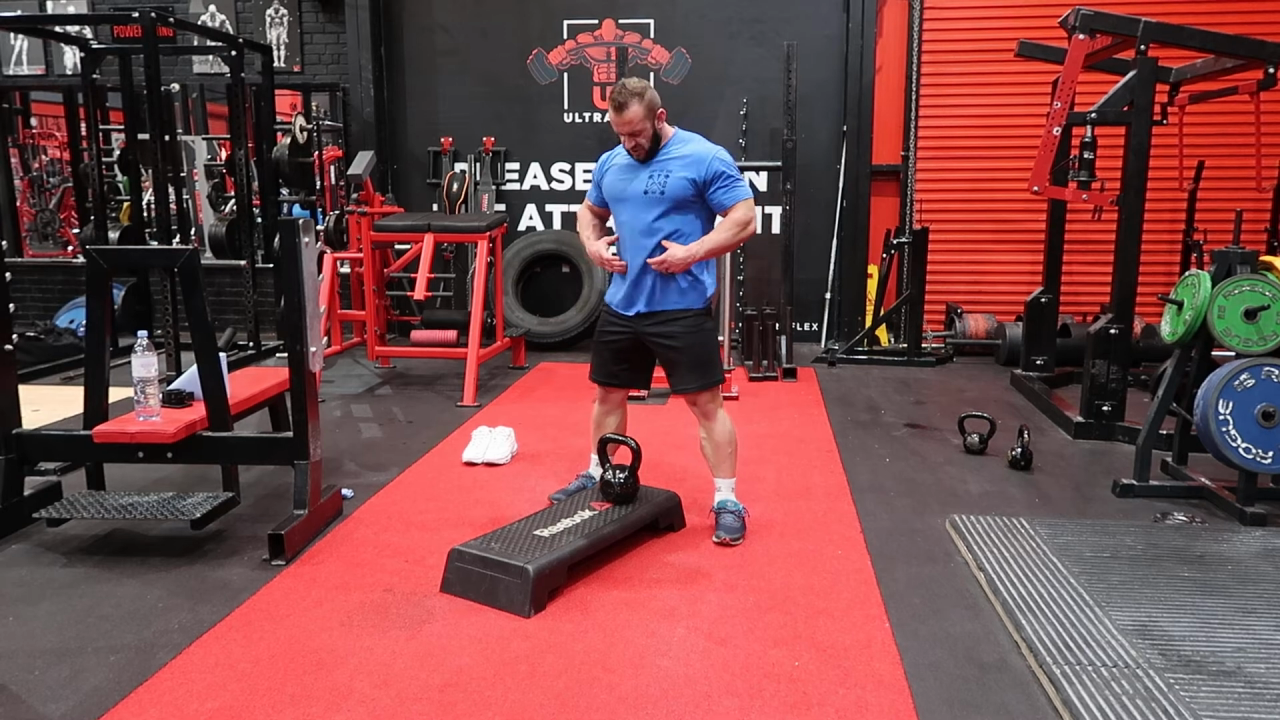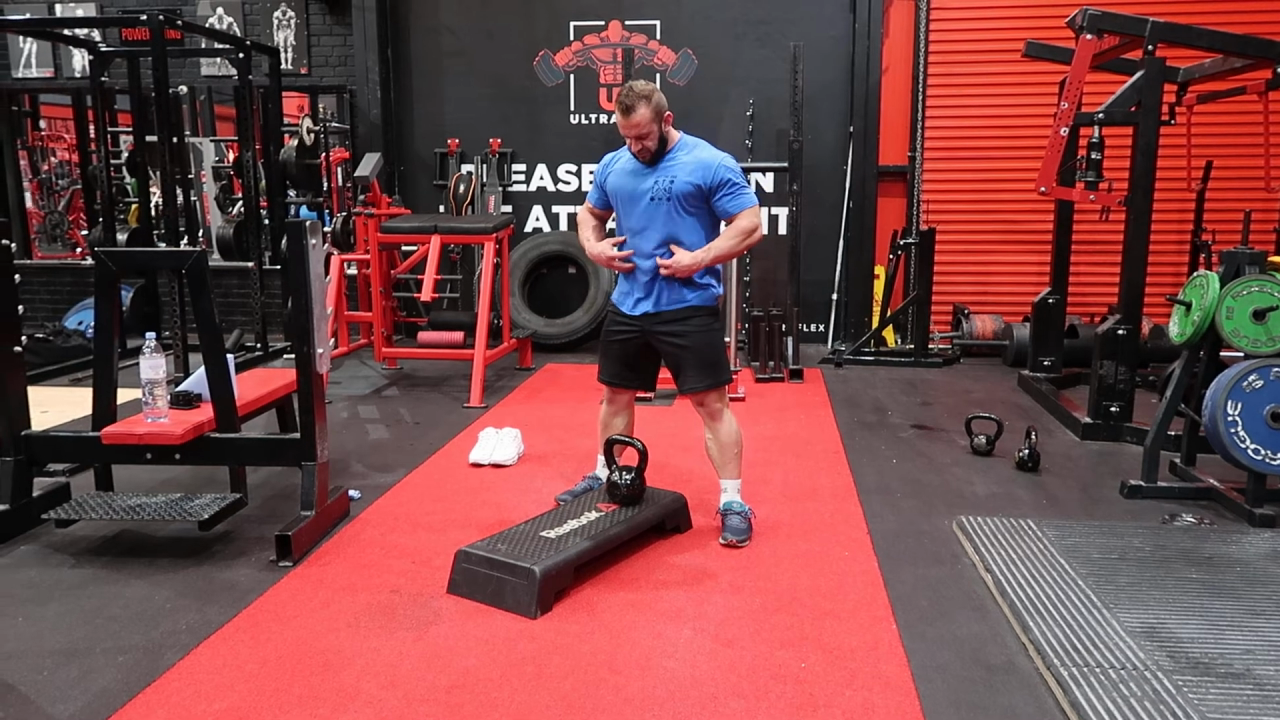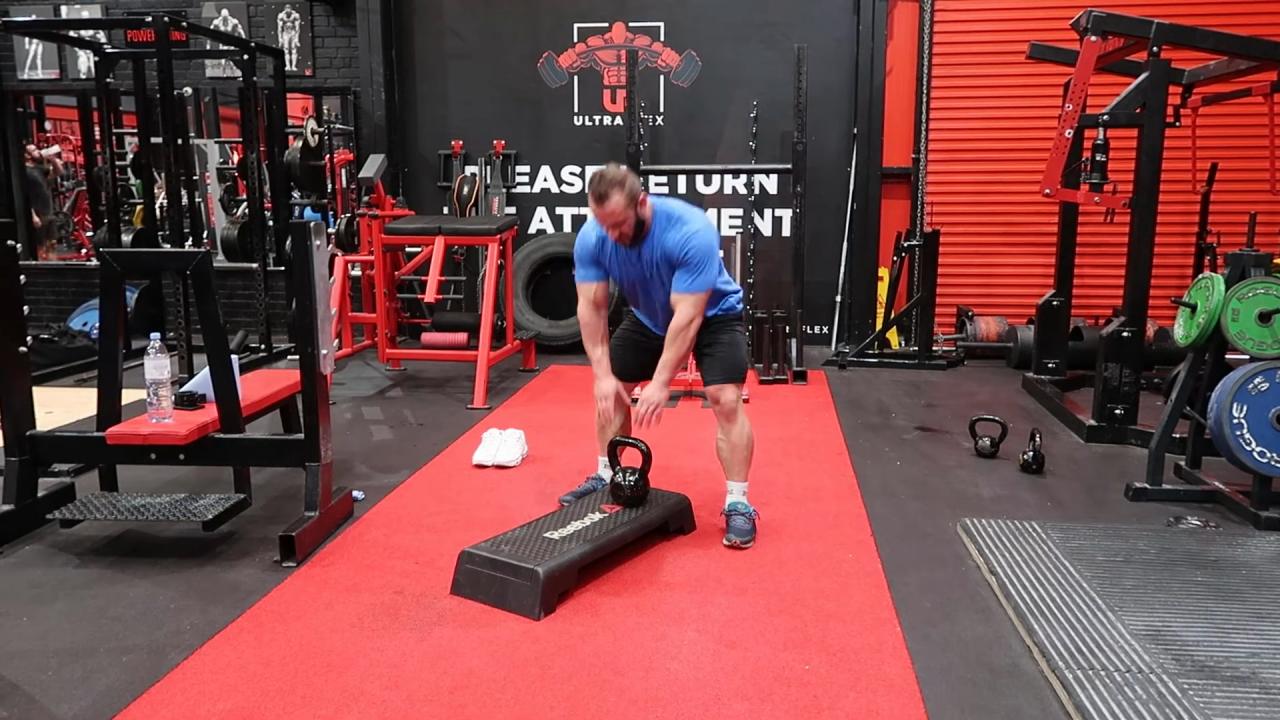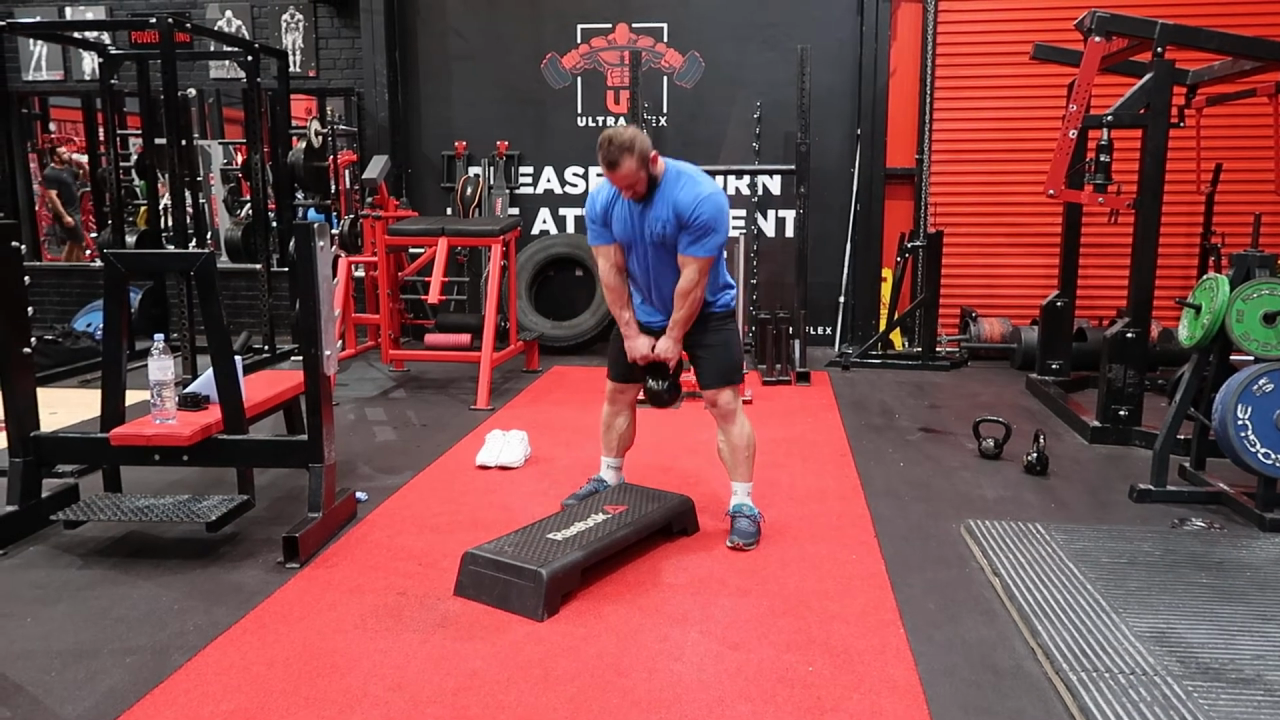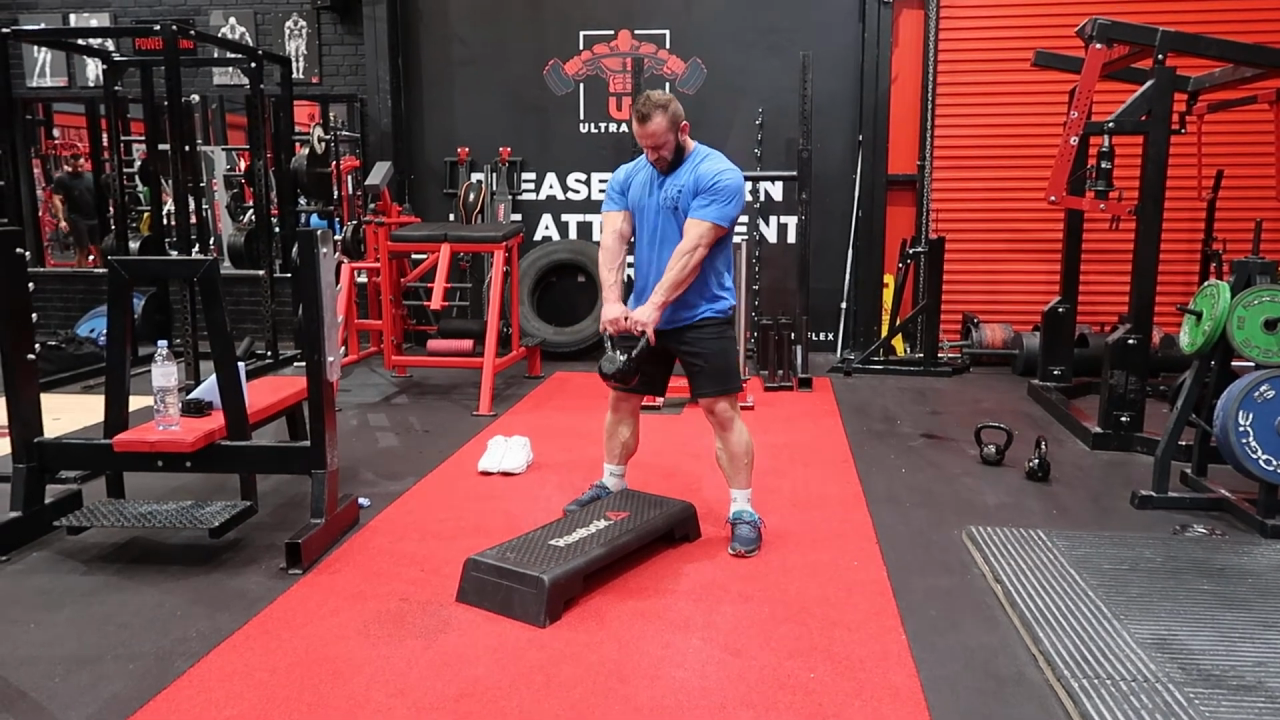
dt=0.7s
person 1, frame 1
left shoulder: (705, 158)
right shoulder: (610, 163)
left elbow: (744, 219)
right elbow: (590, 210)
left wrist: (690, 253)
right wrist: (593, 244)
left hip: (683, 308)
right hip: (622, 305)
left knee: (706, 403)
right knee: (608, 394)
left ankle: (727, 501)
right ankle: (597, 475)
person 1, frame 2
left shoulder: (711, 164)
right shoulder: (612, 166)
left elbow: (750, 225)
right elbow: (590, 213)
left wrist: (697, 259)
right wrist: (592, 246)
left hip: (690, 308)
right hip: (628, 305)
left knee: (711, 403)
right knee: (615, 395)
left ankle: (733, 502)
right ankle: (604, 477)
person 1, frame 3
left shoulder: (690, 232)
right shoulder: (591, 238)
left elbow: (688, 318)
right elbow: (591, 307)
left wrist: (661, 386)
right wrist: (602, 376)
left hip: (712, 314)
right hip: (648, 318)
left knee: (726, 399)
right knee: (609, 395)
left ankle: (738, 504)
right ankle: (605, 477)
person 1, frame 4
left shoulder: (700, 196)
right shoulder: (601, 200)
left elbow: (694, 279)
right elbow: (611, 272)
left wrist: (673, 338)
right wrist: (631, 334)
left hip: (707, 310)
right hip: (644, 312)
left knee: (724, 402)
right knee: (617, 393)
left ankle: (743, 505)
right ankle: (608, 480)
person 1, frame 5
left shoulder: (719, 175)
right shoulder: (626, 177)
left elbow: (693, 248)
right elbow: (613, 240)
left wrist: (655, 305)
right wrist: (611, 300)
left hip: (703, 317)
right hip: (639, 314)
left knee: (721, 411)
right knee: (621, 400)
left ankle: (743, 512)
right ankle: (612, 486)
